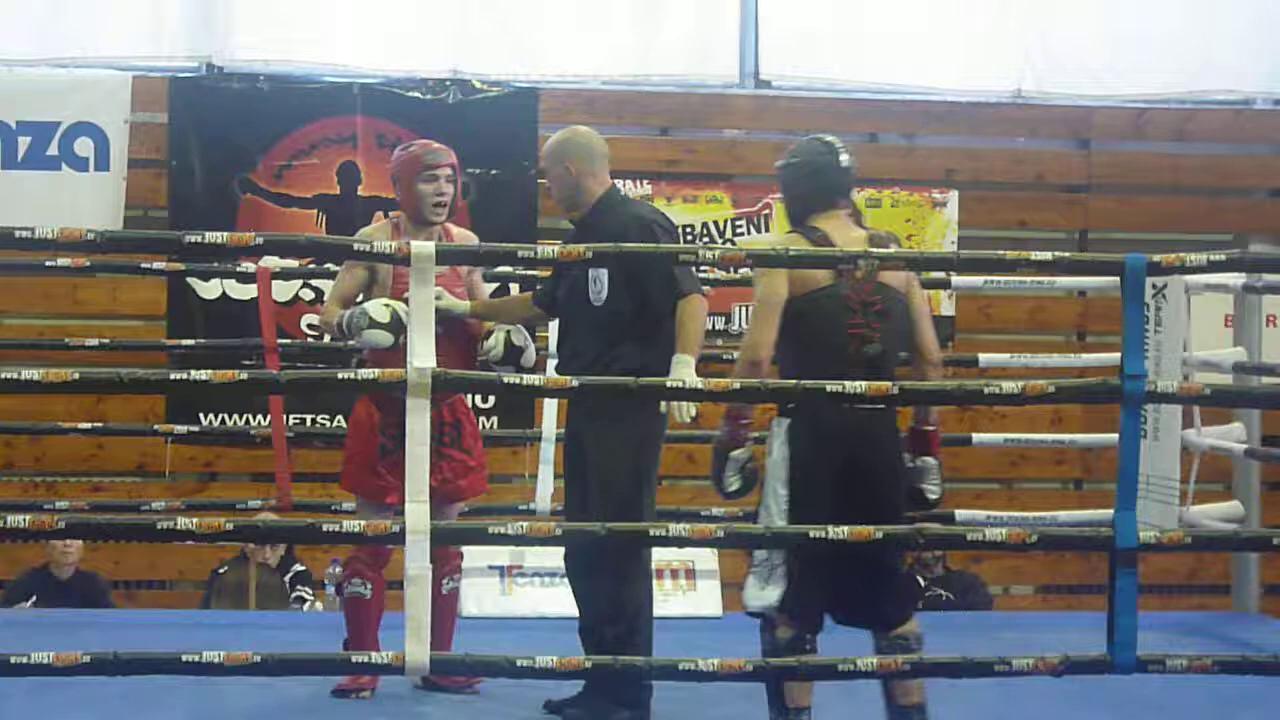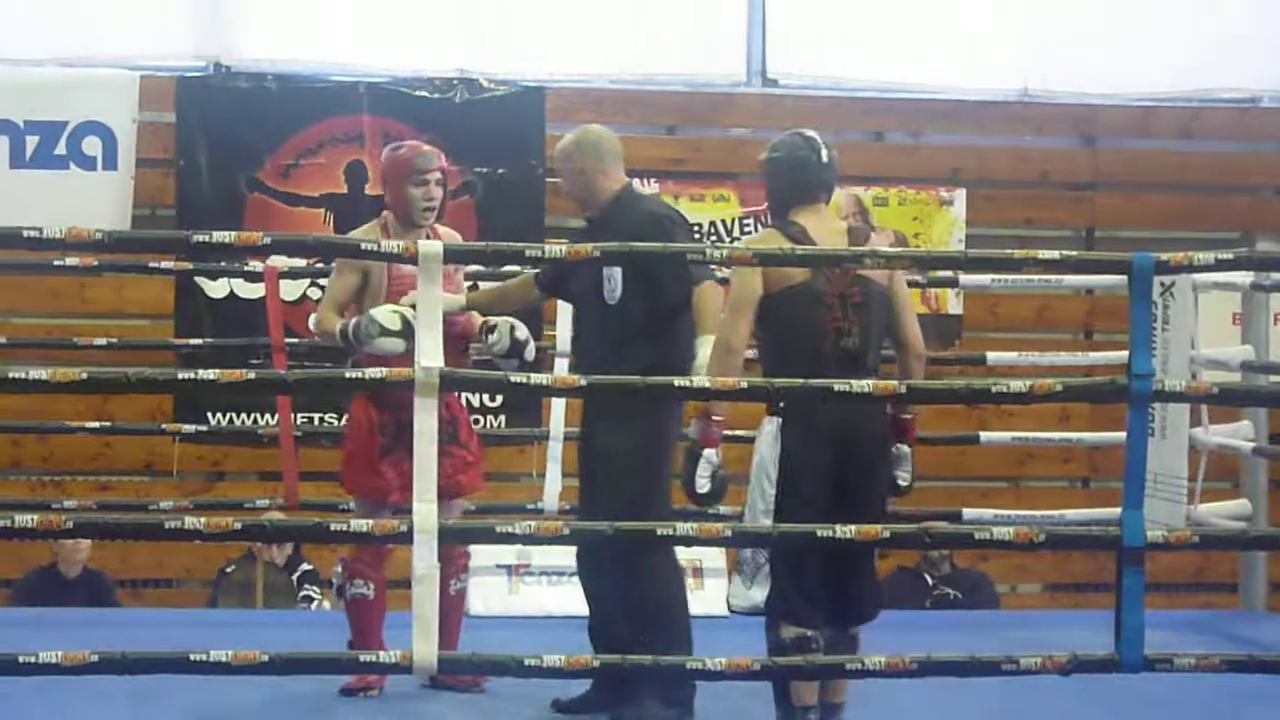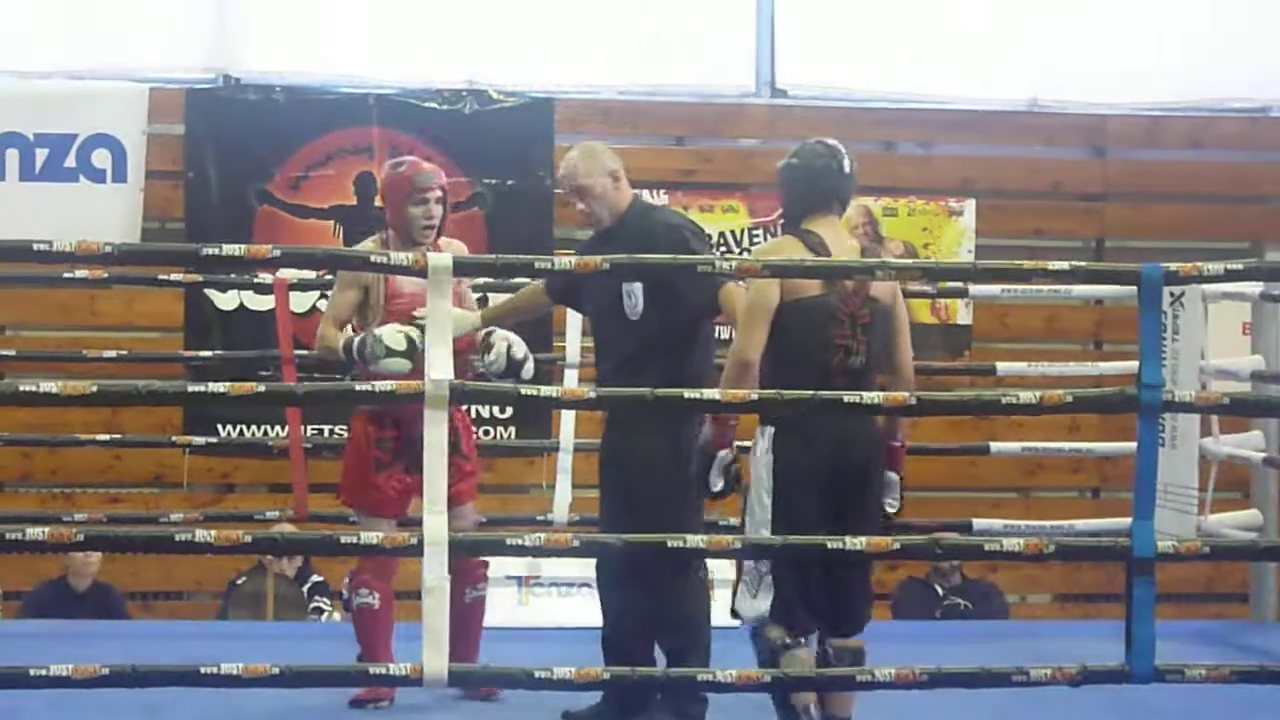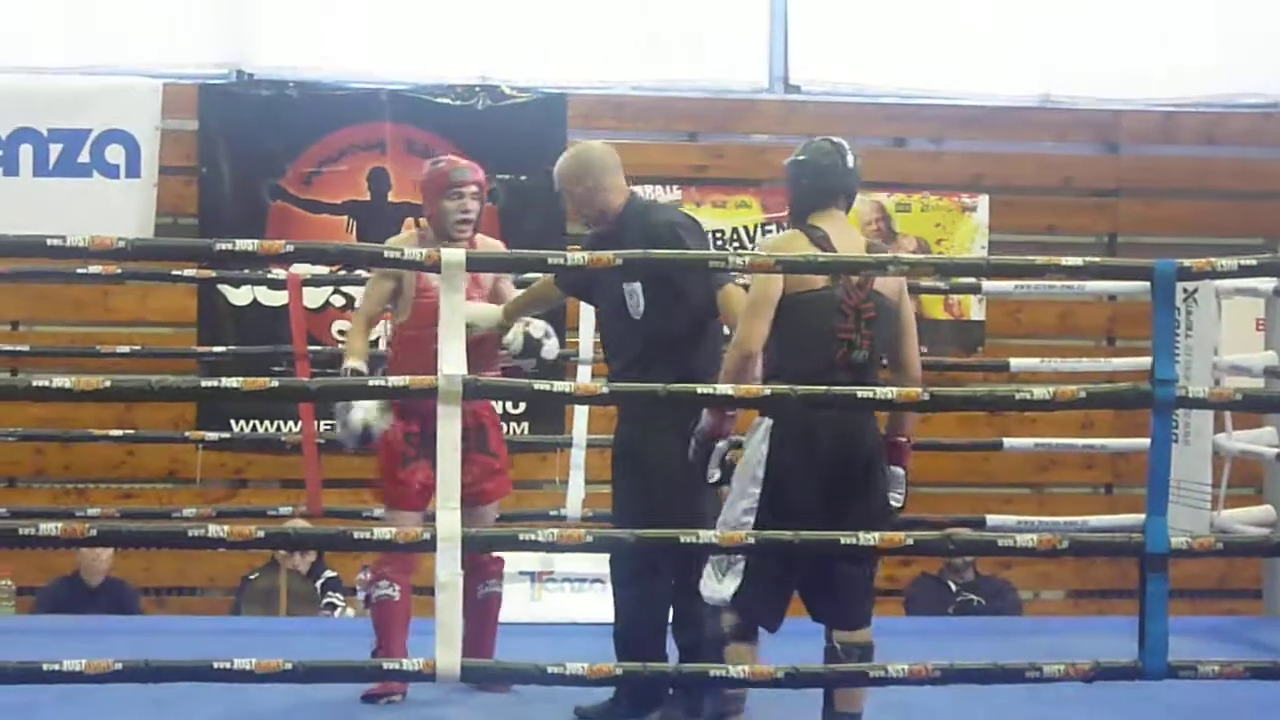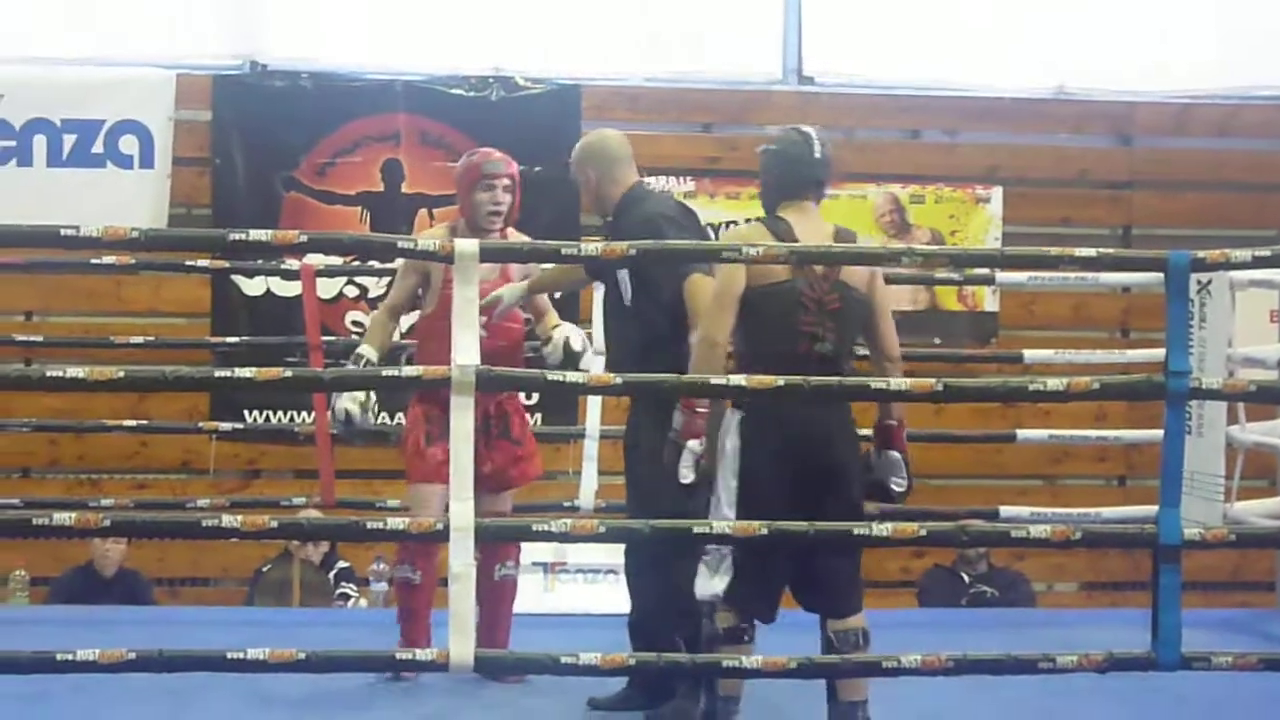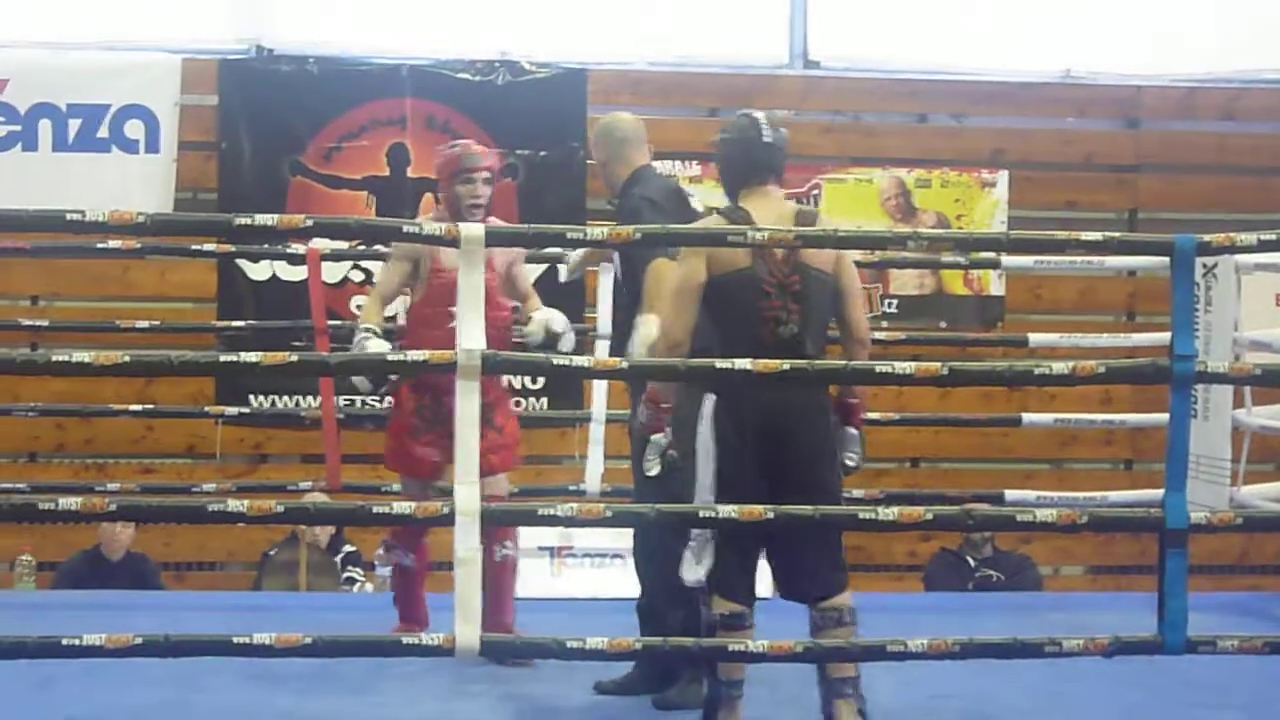
dt=0.3s
person 1, frame 1
left shoulder: (785, 252)
left elbow: (756, 354)
right elbow: (930, 359)
left wrist: (732, 432)
right wrist: (925, 442)
left hip: (811, 430)
right hip: (877, 431)
left knee: (792, 588)
right knee: (887, 584)
person 1, frame 2
left shoulder: (763, 248)
left elbow: (731, 345)
right elbow: (914, 349)
left wrist: (707, 431)
right wrist: (902, 430)
left hip: (800, 425)
right hip: (864, 426)
left knee: (790, 582)
right knee: (852, 576)
person 1, frame 3
left shoulder: (778, 254)
left elbow: (746, 358)
right elbow: (905, 376)
right wrist: (891, 454)
left hip: (793, 439)
right hip: (858, 441)
left knee: (775, 602)
right knee: (846, 601)
person 1, frame 4
left shoulder: (782, 248)
right shoulder: (887, 267)
left elbow: (748, 348)
right elbow: (911, 372)
left wrist: (715, 421)
right wrist: (896, 451)
left hip: (791, 431)
right hip: (859, 437)
left knee: (743, 583)
right knee: (850, 593)
person 1, frame 5
left shoulder: (748, 241)
left elbow: (714, 342)
right elbow: (889, 357)
right wrist: (890, 436)
left hip: (762, 422)
right hip: (830, 426)
left knee: (739, 577)
right knee: (838, 581)
person 1, frame 6
left shoulder: (710, 234)
right shoulder: (825, 233)
left elbow: (675, 335)
right elbow: (858, 336)
left wrist: (655, 408)
right wrist: (848, 408)
left hip: (738, 407)
right hip: (806, 408)
left knee: (727, 561)
right knee: (821, 560)
person 2, frame 1
left shoulder: (640, 224)
right shoulder: (582, 237)
left elbow: (689, 296)
right elbow: (544, 302)
left wrist: (683, 363)
right wrist: (467, 308)
left hip: (630, 408)
right hip: (589, 406)
left knee: (619, 545)
right knee: (586, 548)
person 2, frame 2
left shoulder: (652, 221)
right shoulder: (592, 237)
left elbow: (703, 284)
right elbow: (540, 284)
left wrist: (707, 344)
right wrist: (463, 302)
left hip: (644, 404)
right hip: (603, 403)
left knee: (641, 538)
right knee: (599, 545)
person 2, frame 3
left shoulder: (668, 233)
right shoulder: (596, 251)
left elbow: (725, 291)
right elbow: (547, 291)
right wrist: (479, 321)
left hip: (672, 418)
right hip: (623, 418)
left knee: (674, 554)
right knee: (620, 559)
person 2, frame 4
left shoulder: (666, 230)
right shoulder: (605, 245)
left elbow: (725, 290)
right elbow: (559, 284)
right wrist: (501, 314)
left hip: (684, 414)
right hip: (638, 415)
left knee: (688, 550)
right knee: (633, 555)
person 2, frame 5
left shoulder: (655, 216)
right shoulder: (627, 224)
left elbow: (695, 276)
right elbow: (586, 267)
right wrist: (524, 289)
left hip: (679, 401)
right hip: (652, 402)
left knee: (683, 536)
right knee: (649, 541)
person 2, frame 6
left shoulder: (644, 197)
right shoulder: (656, 196)
left elbow: (661, 261)
left wrist: (649, 319)
right wrist: (591, 256)
left knee: (677, 519)
right knee: (657, 522)
left ankle: (702, 664)
right ankle: (661, 659)
person 3, frame 1
left shoulder: (465, 244)
right shoulder: (376, 241)
right elbow: (330, 310)
right wrist: (356, 322)
left hip: (449, 407)
right hip: (388, 406)
left knee: (445, 537)
right knee: (374, 537)
person 3, frame 2
left shoulder: (450, 243)
right shoulder: (366, 245)
right elbow: (324, 318)
left wrist: (496, 329)
right wrist: (359, 331)
left hip: (443, 406)
right hip: (383, 407)
left knee: (451, 536)
right knee: (372, 536)
left ankle: (445, 659)
person 3, frame 3
left shoulder: (453, 255)
right elbow: (325, 331)
left wrist: (496, 343)
right wrist: (358, 349)
left hip: (445, 418)
right hip: (384, 421)
right knee: (376, 548)
left ankle: (464, 665)
person 3, frame 4
left shoulder: (492, 255)
right shoulder: (400, 253)
left elbow: (513, 314)
right elbow: (361, 322)
left wrist: (531, 333)
right wrist: (355, 381)
left hip: (475, 415)
right hip: (413, 416)
left ankle: (479, 660)
right ankle: (391, 668)
person 3, frame 5
right shoulder: (431, 247)
left elbow: (542, 311)
right elbow: (389, 312)
left wrist: (561, 335)
right wrist: (360, 367)
left hip: (498, 406)
right hip: (437, 403)
left knee: (498, 525)
right knee: (425, 521)
left ankle: (493, 648)
right ankle: (413, 640)
person 3, frame 6
left shoulder: (505, 240)
right shoulder: (417, 238)
left elbow: (526, 297)
right elbow: (378, 298)
left wrist: (545, 319)
right wrist: (369, 338)
left hip: (484, 391)
right hip: (425, 391)
left knee: (496, 507)
right knee: (415, 507)
left ankle: (500, 629)
right ankle: (411, 619)
